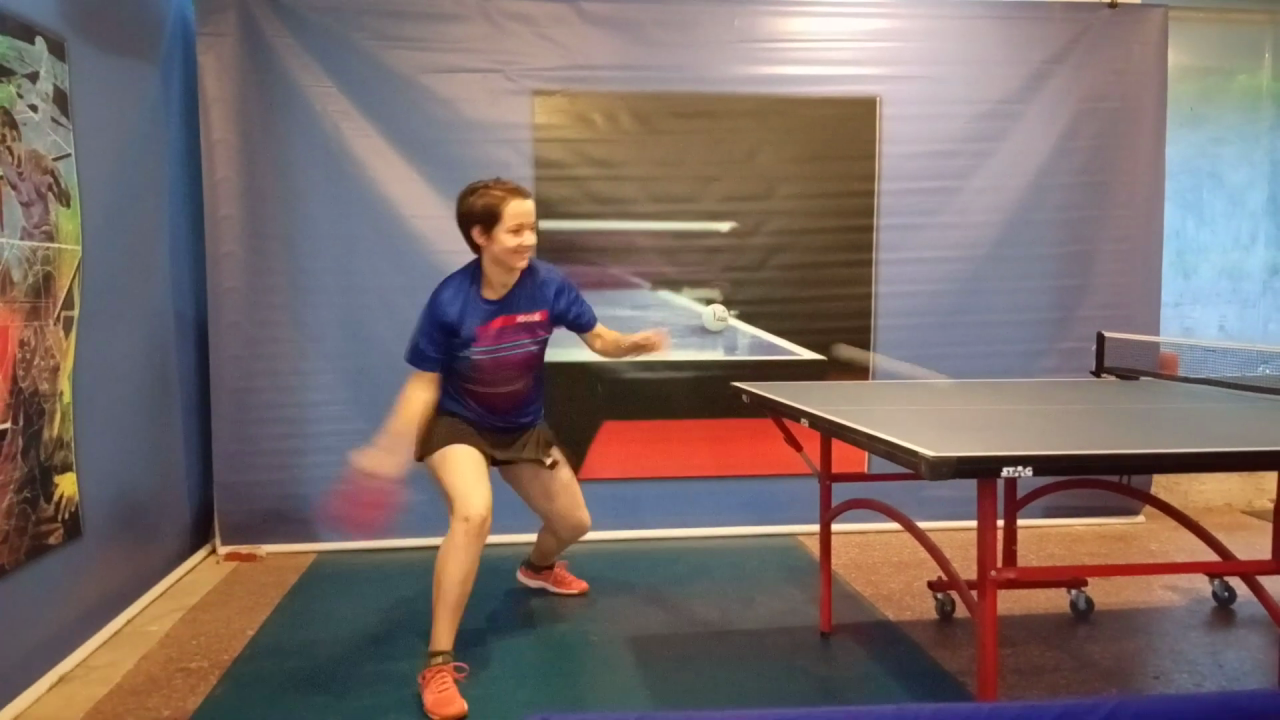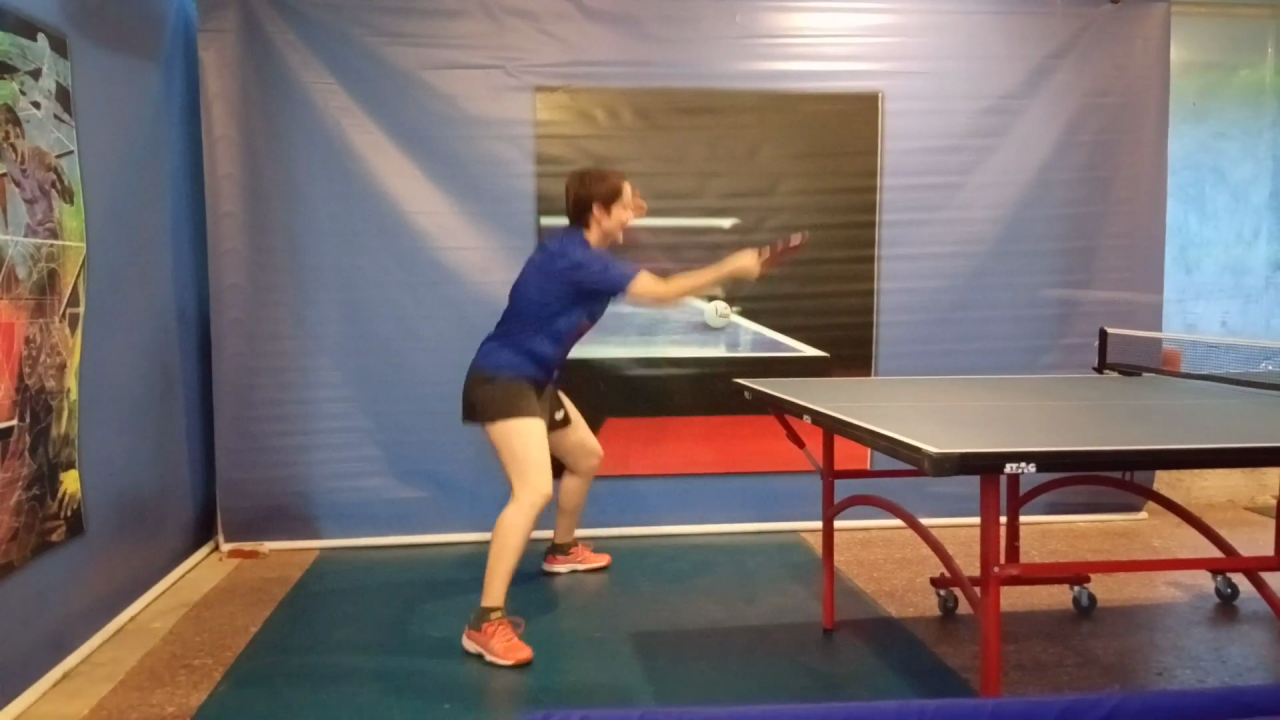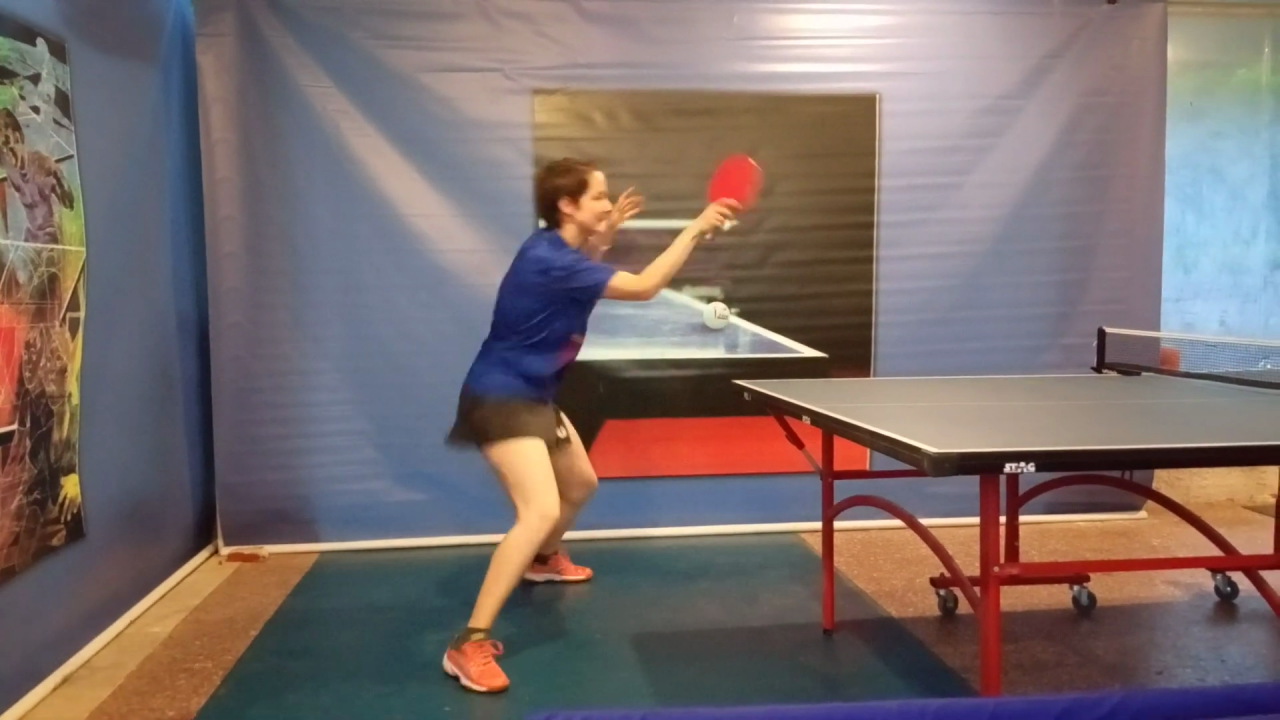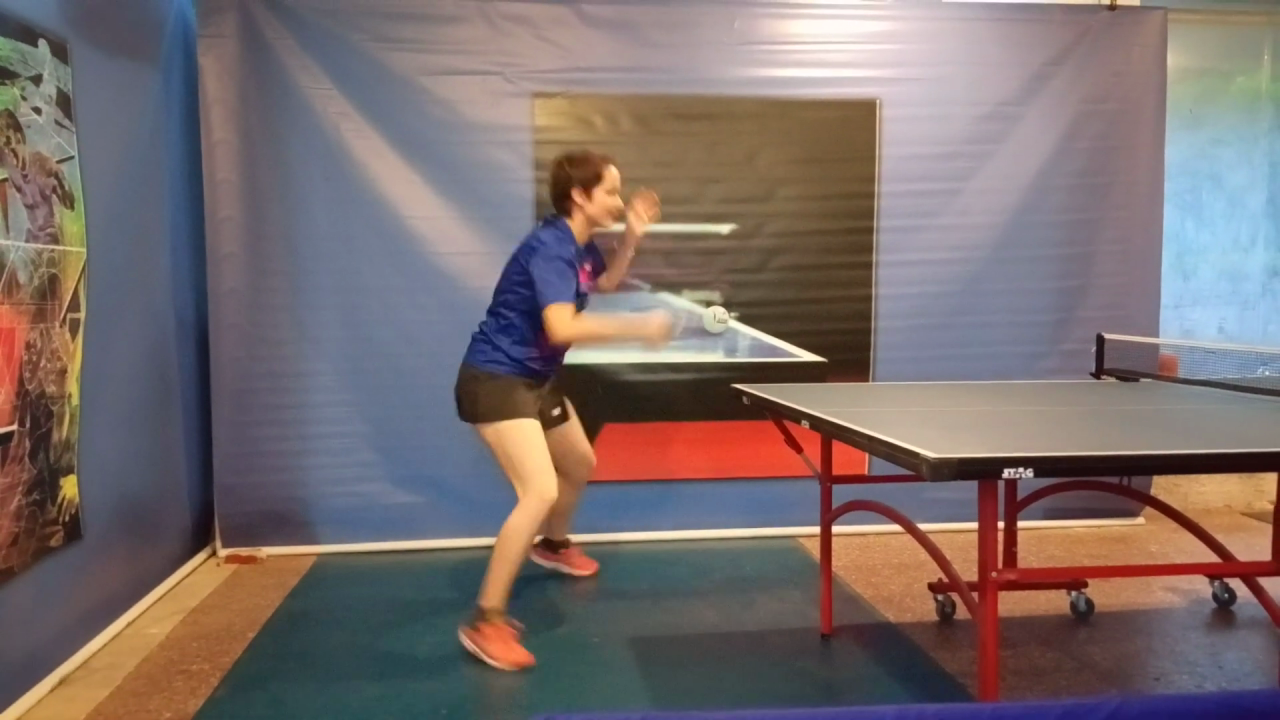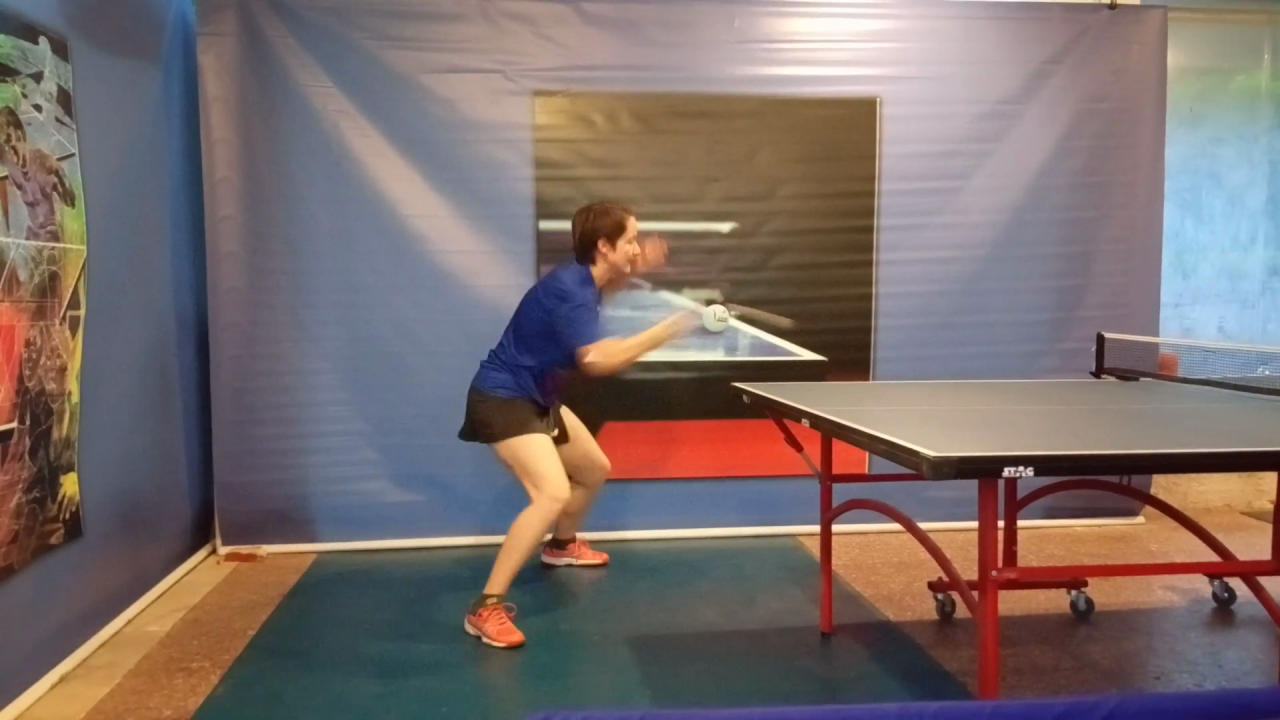
dt=1s
person 1, frame 1
left shoulder: (547, 283)
right shoulder: (449, 301)
left elbow: (600, 341)
right elbow: (422, 385)
left wrist: (636, 343)
right wrist: (391, 446)
left hip: (523, 426)
right hip: (457, 423)
left knee: (574, 522)
right knee: (473, 514)
left ankle: (539, 566)
right ankle: (437, 664)
person 1, frame 2
left shoulder: (573, 248)
right shoulder: (577, 259)
right elbow: (659, 291)
left wrist: (620, 228)
right wrist: (729, 268)
left hip: (532, 379)
right hip: (502, 382)
left knee: (587, 458)
right knee: (534, 490)
left ankle: (562, 549)
right ankle: (486, 622)
person 1, frame 3
left shoulder: (559, 250)
right shoulder: (551, 260)
left elbow: (587, 271)
right elbow: (642, 286)
left wrist: (606, 234)
right wrist: (696, 228)
left hip: (530, 396)
right hip: (500, 400)
left knee: (581, 483)
right knee: (539, 514)
left ankle: (543, 560)
right ankle: (469, 642)
person 1, frame 4
left shoulder: (579, 244)
right shoulder: (548, 248)
left elbow: (605, 284)
right elbow: (563, 329)
left wrist: (631, 234)
right wrist: (636, 327)
left hip: (534, 378)
right hip: (497, 377)
left knee: (580, 467)
right knee: (541, 493)
left ankle: (552, 545)
right ankle: (486, 621)
person 1, frame 5
left shoulder: (588, 281)
right shoulder: (569, 290)
right elbow: (599, 361)
left wrist: (635, 271)
right wrist: (664, 332)
left hip: (537, 398)
right hip: (503, 400)
left knee: (595, 469)
right knee: (553, 494)
left ankle: (562, 544)
right ankle: (487, 606)
